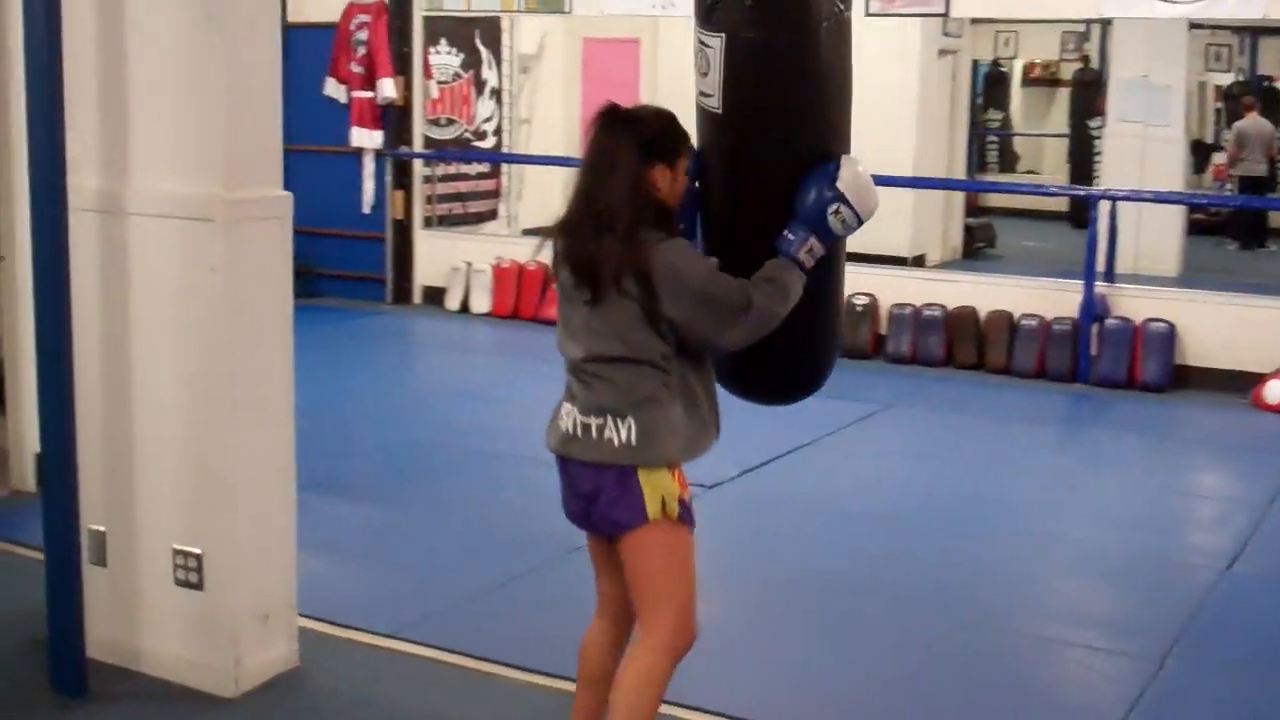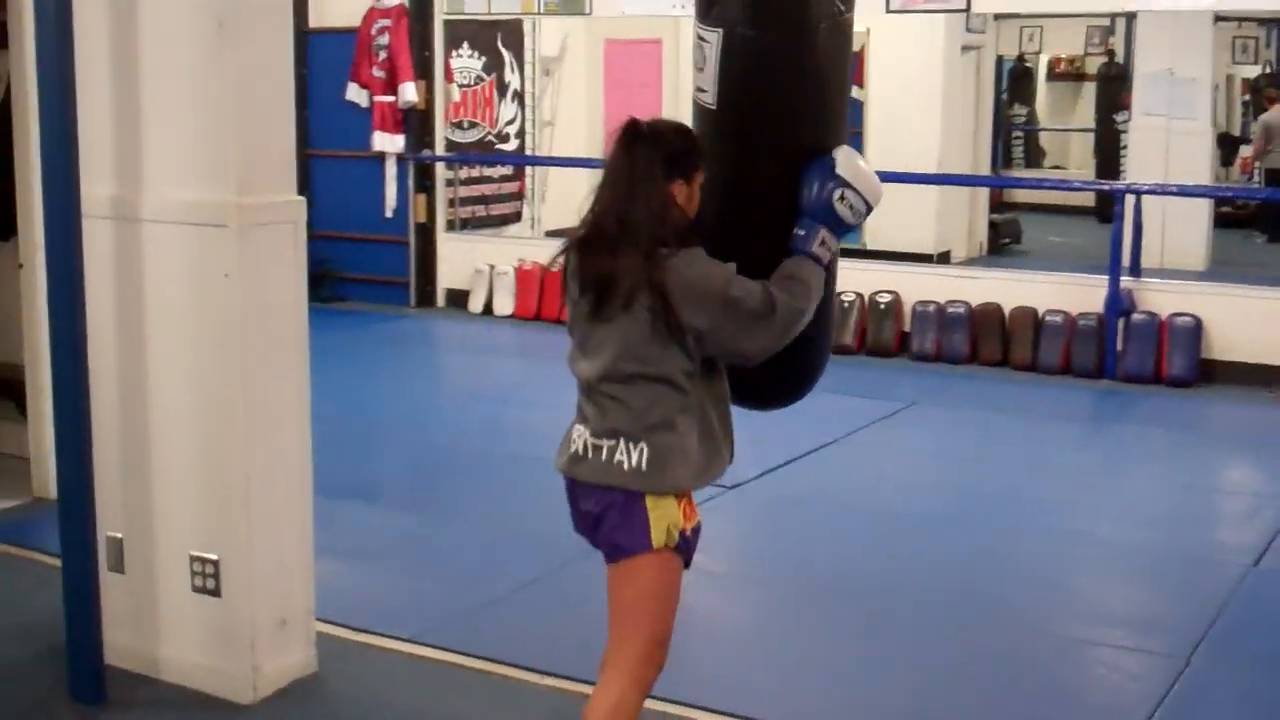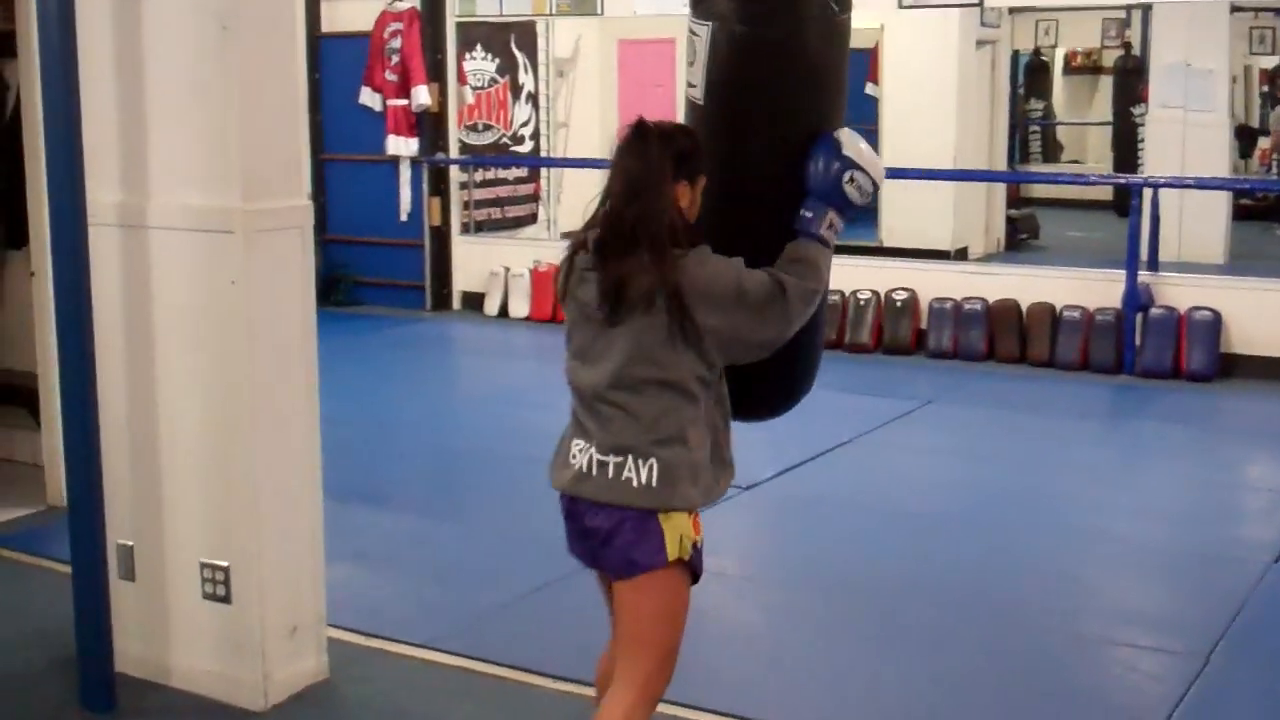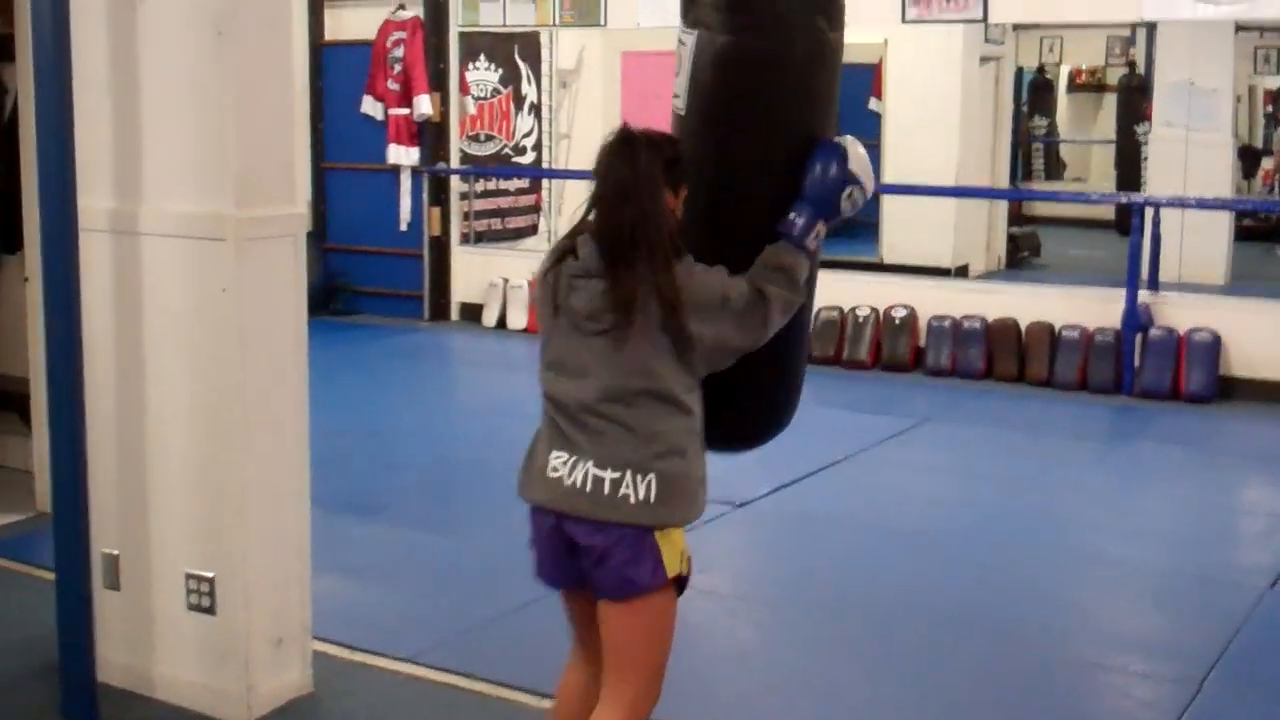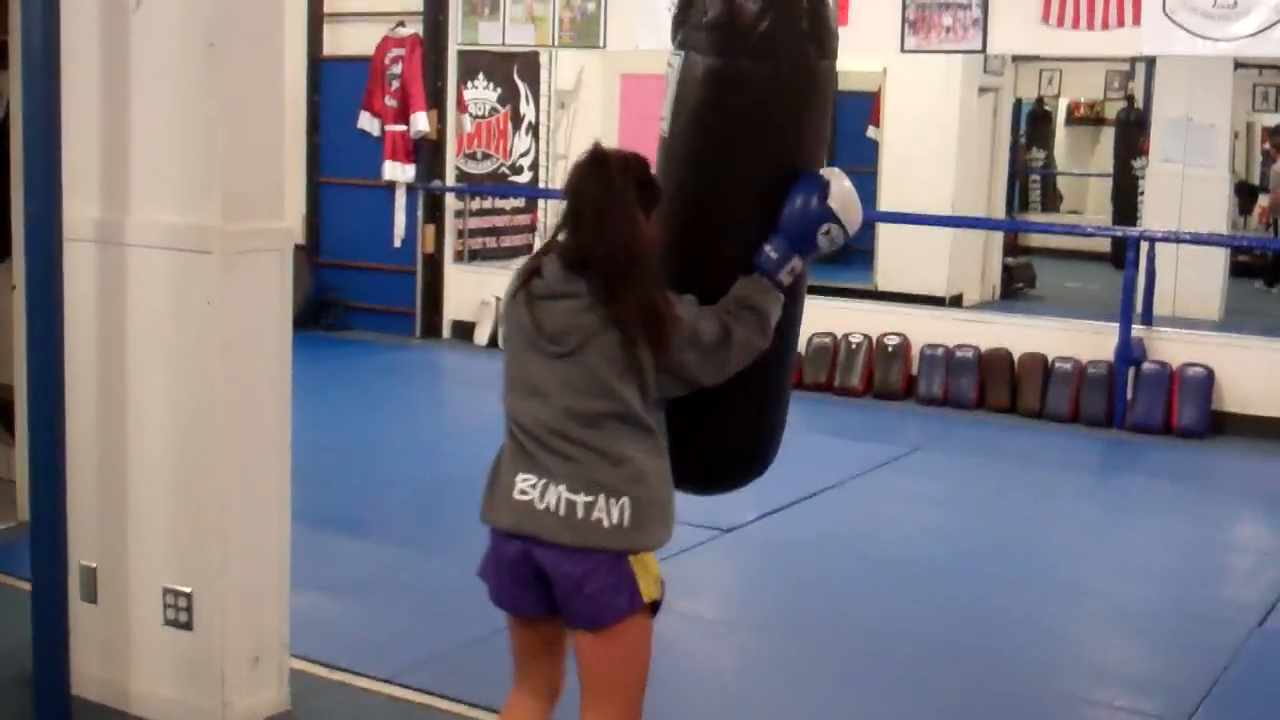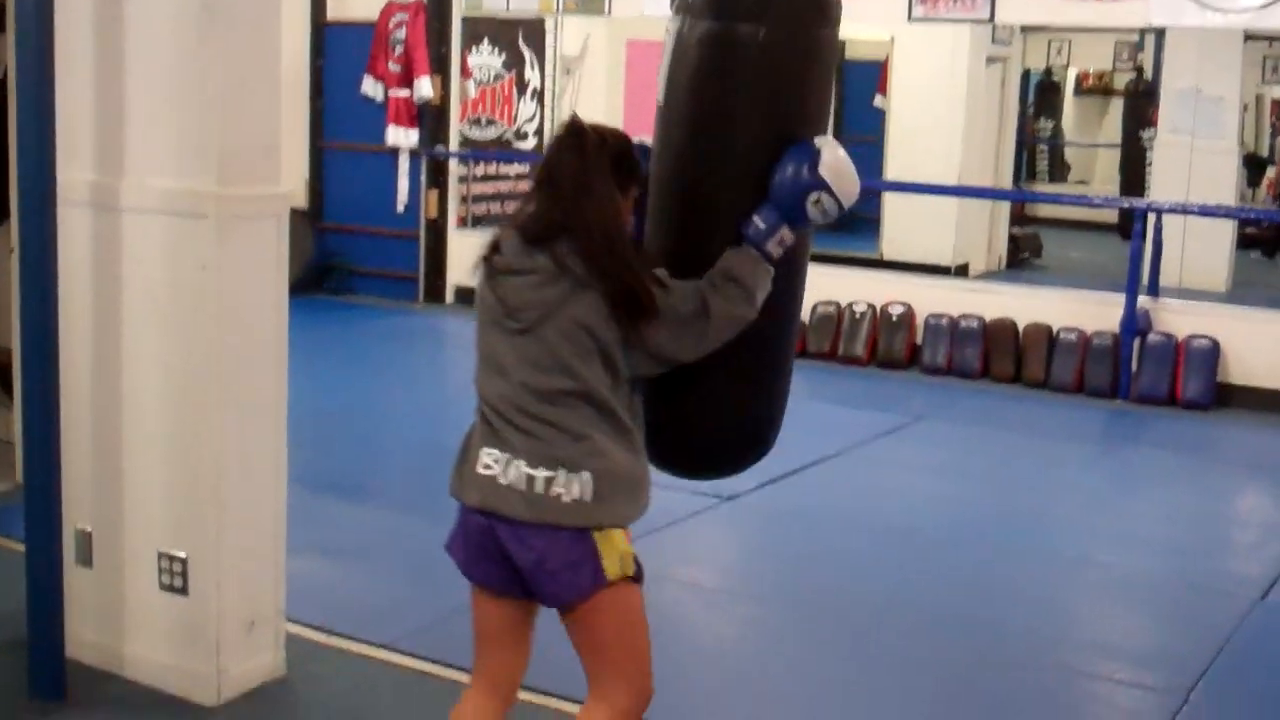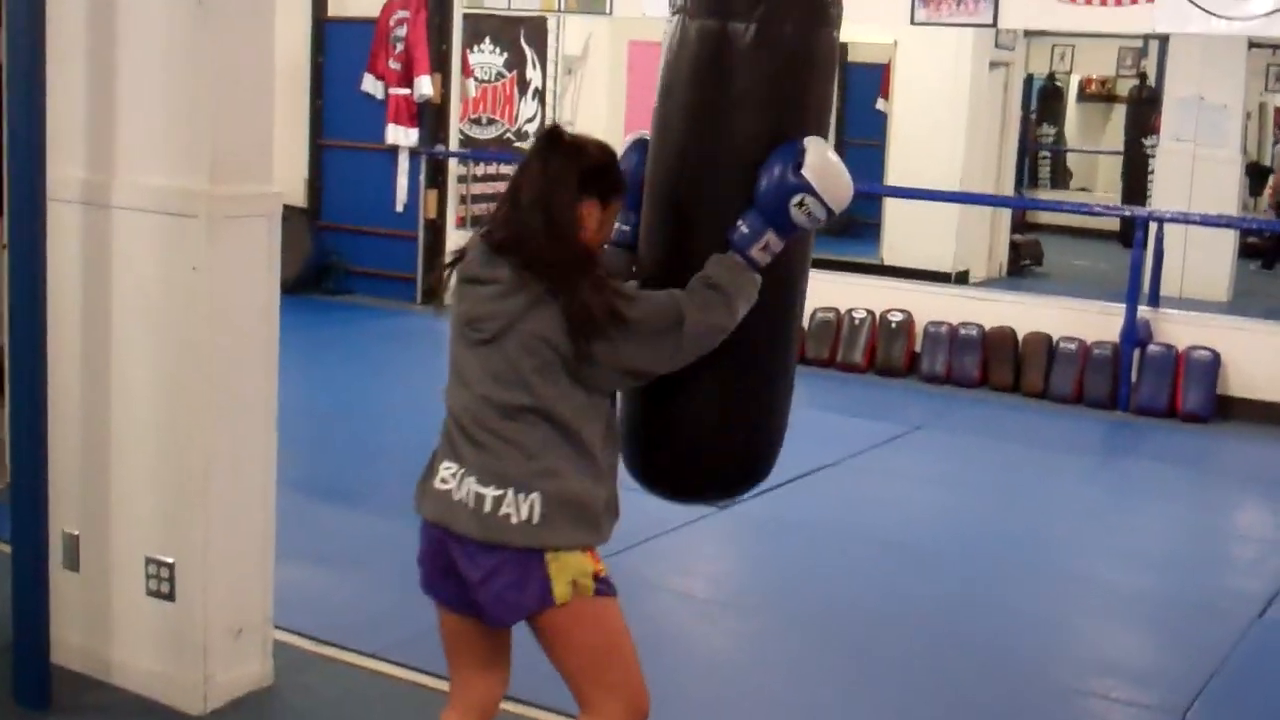
dt=0.1s
person 1, frame 1
left shoulder: (577, 242)
right shoulder: (663, 258)
right elbow: (740, 317)
left wrist: (672, 212)
right wrist: (803, 243)
left hip: (582, 447)
right hip: (636, 455)
left knee: (616, 609)
right knee: (666, 634)
person 1, frame 2
left shoulder: (586, 256)
right shoulder: (683, 275)
right elbow: (770, 319)
right wrist: (817, 235)
left hip: (589, 466)
right hip: (645, 476)
left knee: (632, 636)
right knee: (636, 664)
person 1, frame 3
left shoulder: (586, 259)
right shoulder: (693, 275)
right elbow: (781, 302)
right wrist: (822, 217)
left hip: (584, 481)
right hip: (652, 492)
left knee: (631, 646)
person 1, frame 4
left shoulder: (561, 268)
right shoulder: (676, 284)
right elbow: (760, 306)
right wrist: (807, 223)
left hip: (556, 494)
right hip: (632, 507)
left knee: (589, 660)
person 1, frame 5
left shoulder: (529, 289)
right shoulder: (645, 310)
right elbow: (724, 346)
right wrist: (783, 258)
left hip: (520, 519)
right hip: (603, 532)
person 1, frame 6
left shoulder: (504, 263)
right shoulder: (614, 282)
right elbow: (710, 314)
left wrist: (629, 233)
right wrist: (773, 229)
left hip: (487, 497)
right hip: (567, 512)
person 1, frame 7
left shoulder: (478, 271)
right shoulder: (578, 300)
right elbow: (685, 325)
left wrist: (630, 230)
right wrist: (759, 236)
left hip: (452, 516)
right hip: (533, 533)
